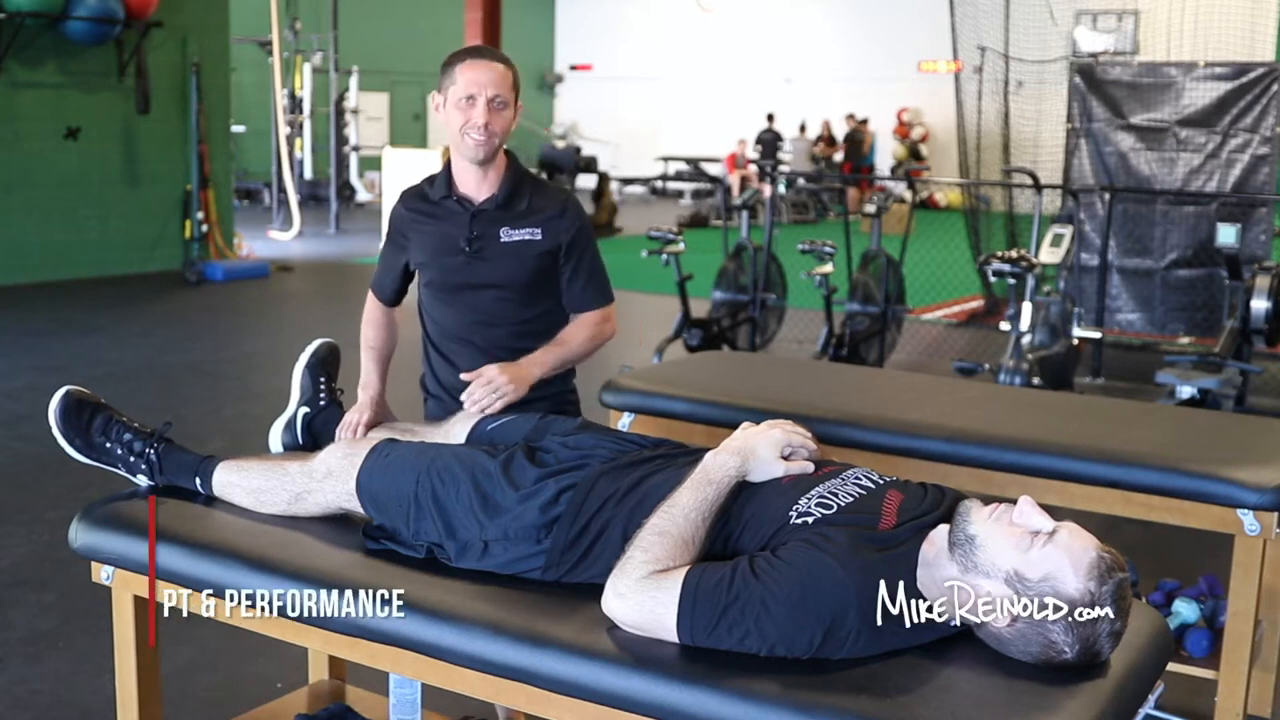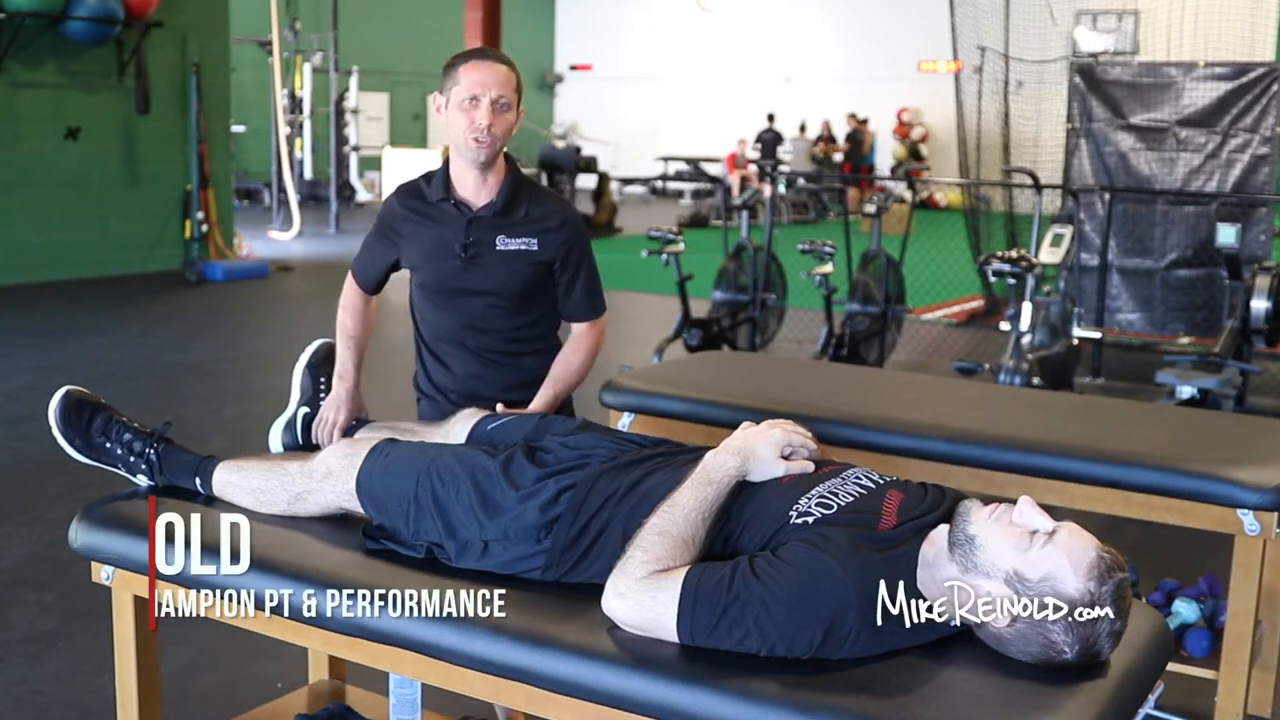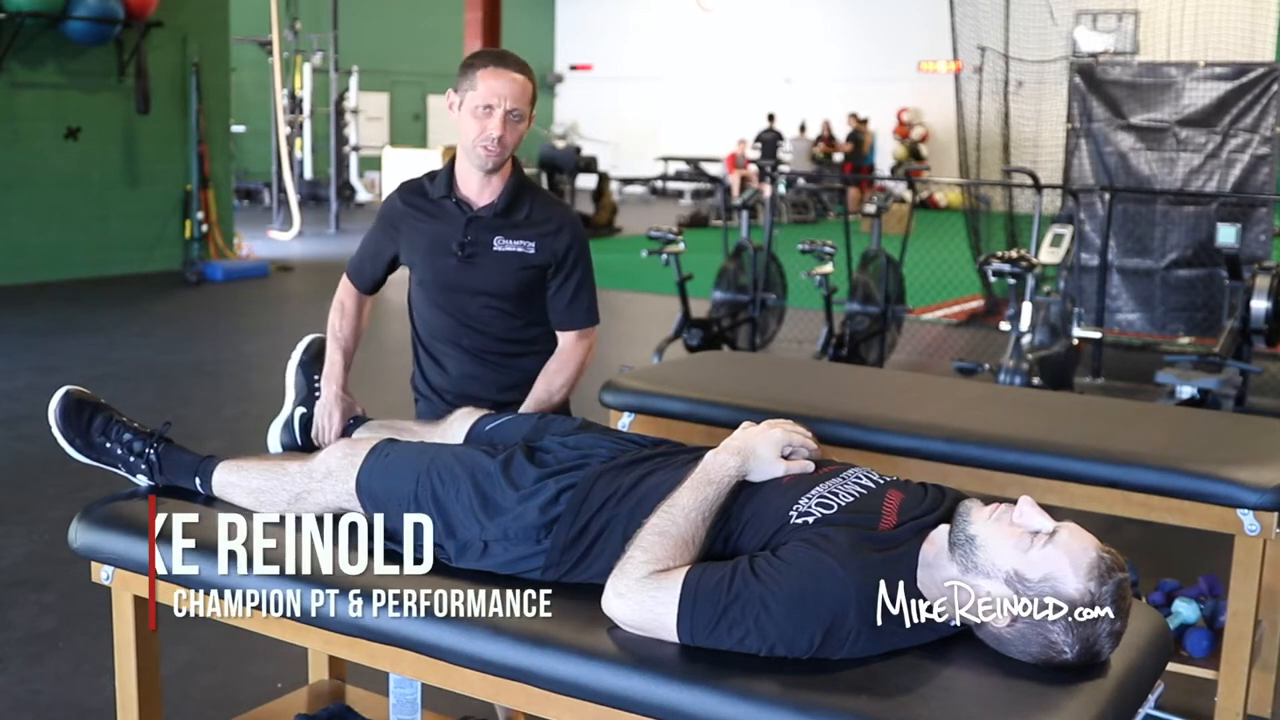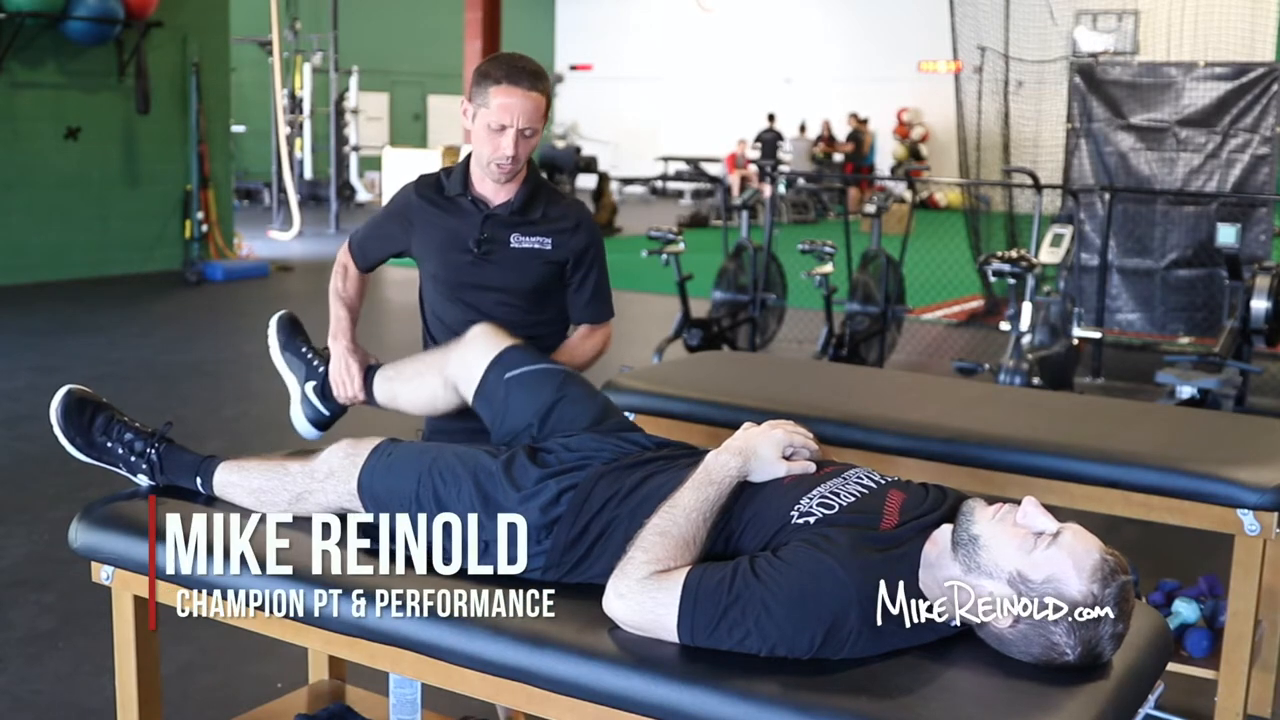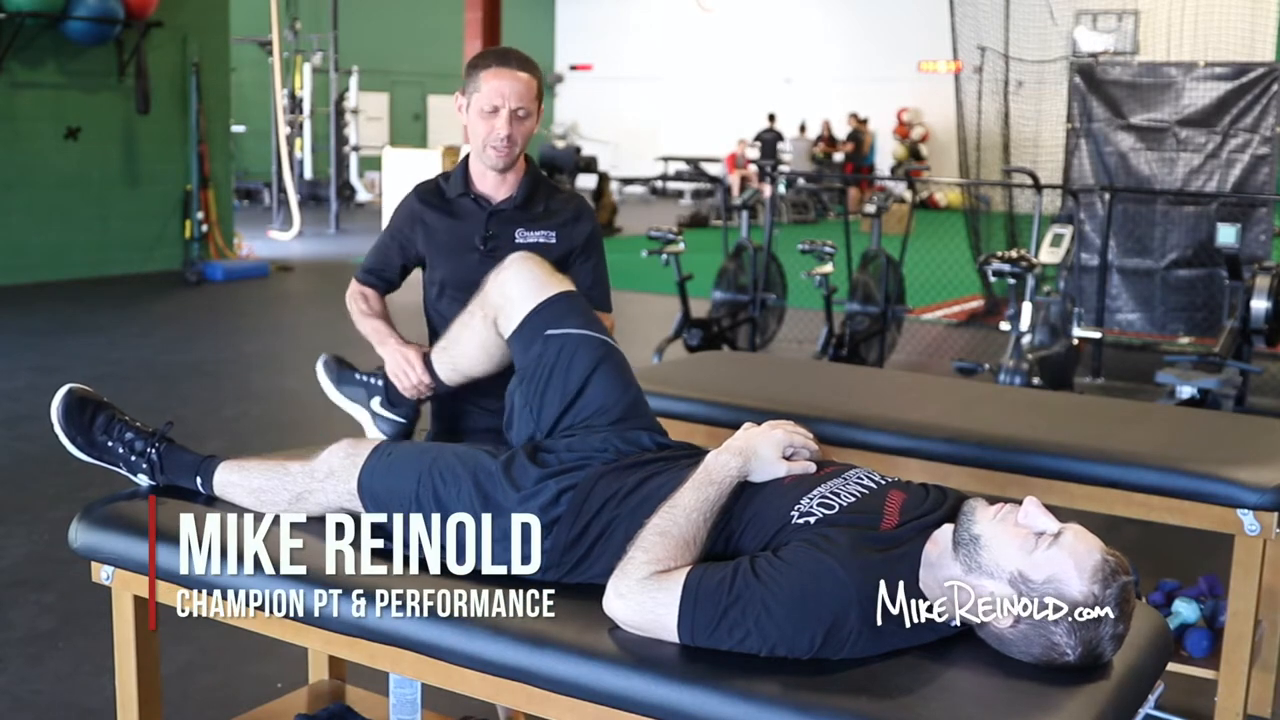
dt=0.3s
person 1, frame 1
left shoulder: (839, 596)
right shoulder: (943, 518)
left elbow: (633, 600)
left wrist: (733, 459)
right wrist: (766, 451)
left hip: (566, 514)
right hip: (642, 453)
left knee: (343, 474)
right knee: (459, 421)
left ankle: (169, 469)
right ankle: (341, 426)
person 1, frame 2
left shoulder: (836, 597)
right shoulder: (939, 512)
left elbow: (634, 597)
left wrist: (730, 456)
right wrist: (761, 452)
left hip: (566, 513)
right hip: (645, 454)
left knee: (346, 469)
right knee: (465, 420)
left ankle: (171, 469)
right ankle: (343, 427)
person 1, frame 3
left shoulder: (841, 596)
right shoulder: (945, 515)
left elbow: (634, 599)
left wrist: (730, 457)
right wrist: (787, 453)
left hip: (569, 516)
right hip: (640, 454)
left knee: (337, 474)
right knee: (466, 420)
left ankle: (171, 467)
right ankle: (337, 432)
person 1, frame 4
left shoulder: (837, 598)
right shoulder: (945, 515)
left elbow: (634, 599)
left wrist: (732, 458)
right wrist: (779, 455)
left hip: (567, 510)
right hip: (639, 451)
left knee: (343, 470)
right knee: (477, 342)
left ankle: (170, 467)
right ankle: (340, 387)
person 1, frame 5
left shoulder: (838, 597)
right shoulder: (947, 517)
left elbow: (634, 596)
left wrist: (733, 456)
right wrist: (790, 452)
left hip: (569, 508)
right hip: (635, 452)
left knee: (338, 467)
right knee: (516, 272)
left ankle: (175, 467)
person 2, frame 1
left shoulder: (557, 211)
right shoulder: (413, 210)
left elbow: (597, 320)
right elbow: (381, 302)
left wrist: (526, 368)
right wrist: (370, 394)
left hip: (541, 418)
right hip: (448, 420)
person 2, frame 2
left shoulder: (554, 219)
right shoulder: (406, 208)
left elbow: (587, 328)
right elbow: (359, 288)
left wrist: (539, 411)
right wrist: (344, 388)
right hip: (441, 420)
person 2, frame 3
left shoulder: (556, 225)
right shoulder: (408, 206)
left elbow: (577, 341)
right elbow: (354, 288)
right wrist: (334, 387)
right hip: (435, 422)
person 2, frame 4
left shoulder: (570, 222)
right shoulder: (422, 201)
left elbow: (595, 329)
right elbow: (350, 260)
right wrist: (341, 341)
right hip: (449, 420)
person 2, frame 5
left shoulder: (572, 215)
right shoulder: (424, 207)
left elbow: (597, 322)
right elbow: (363, 292)
right wrist: (393, 346)
right hip: (457, 422)
